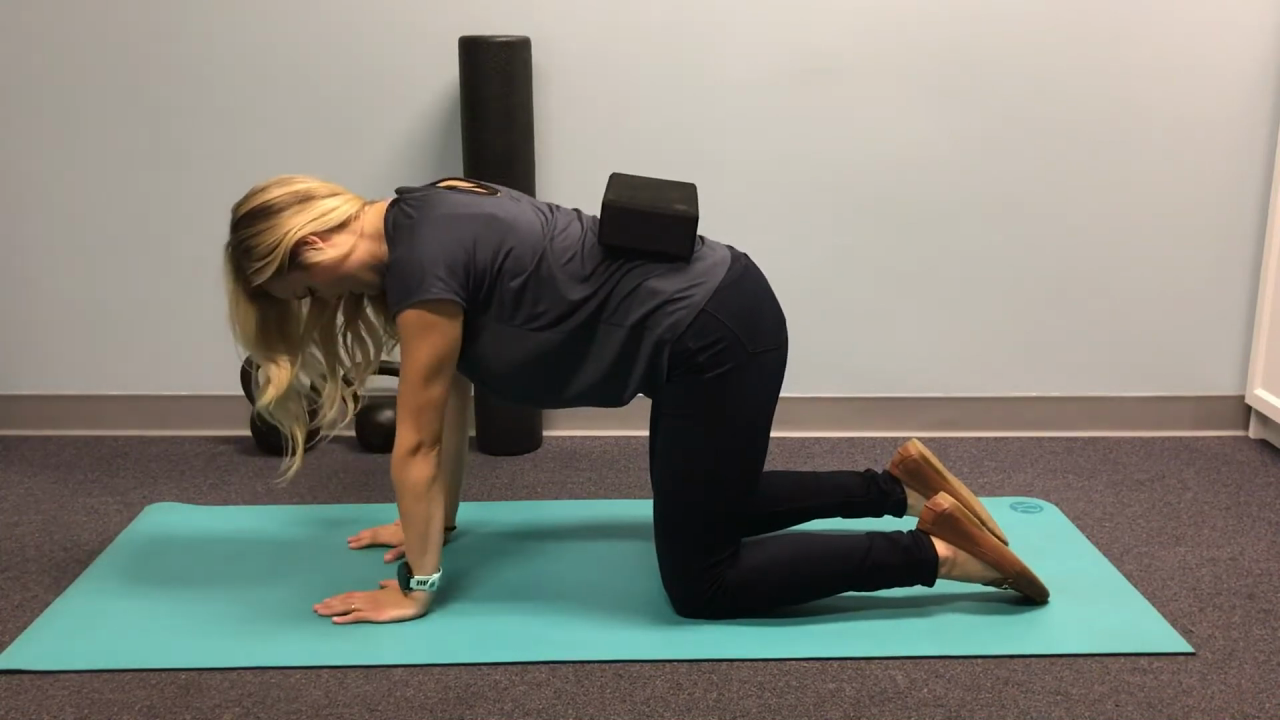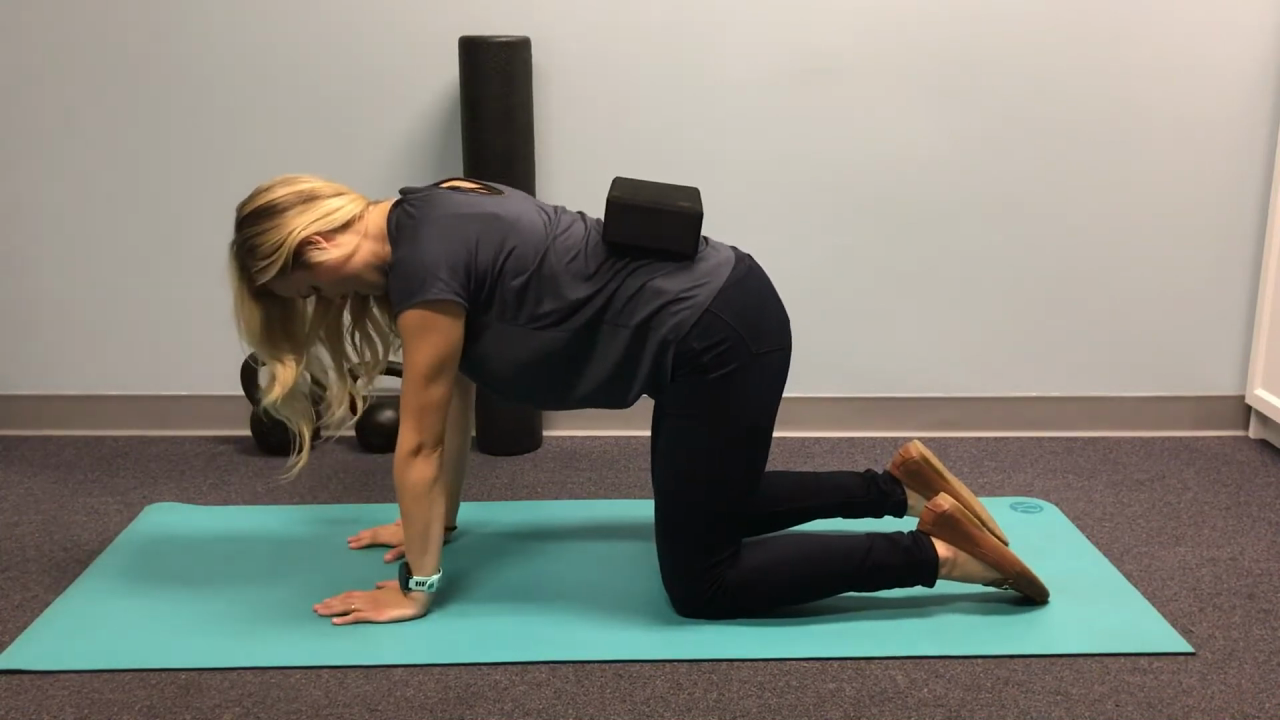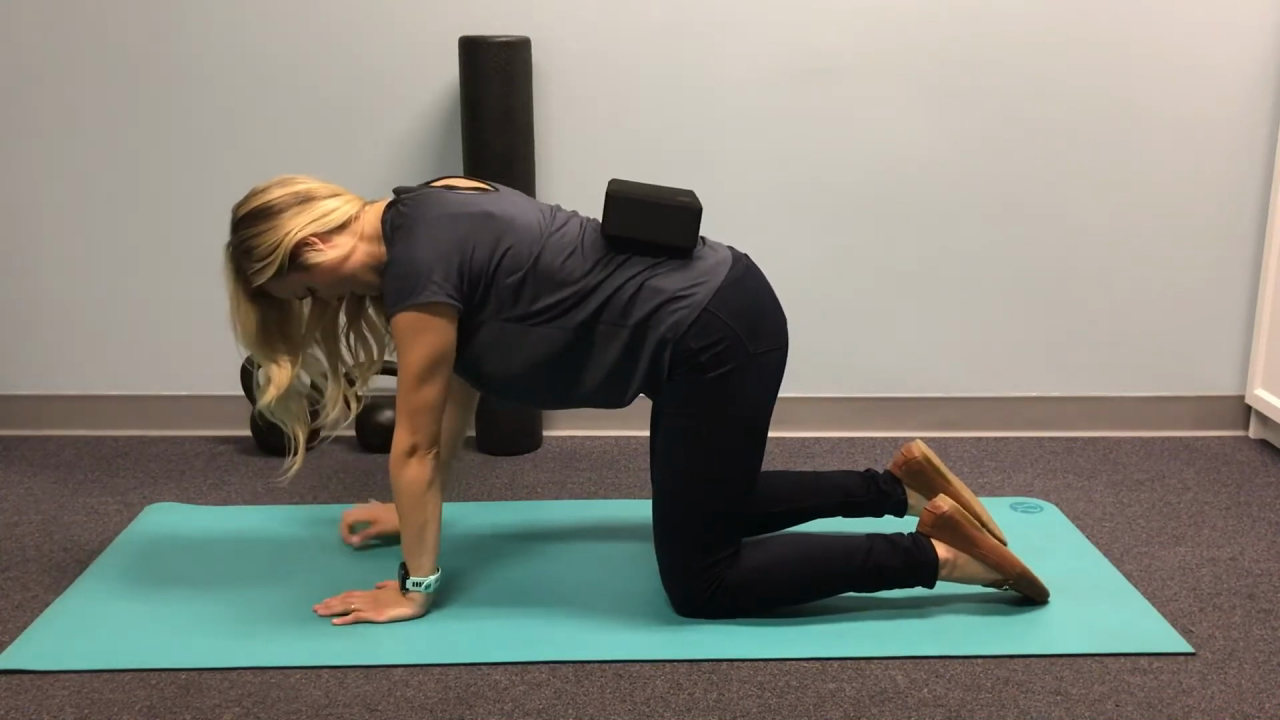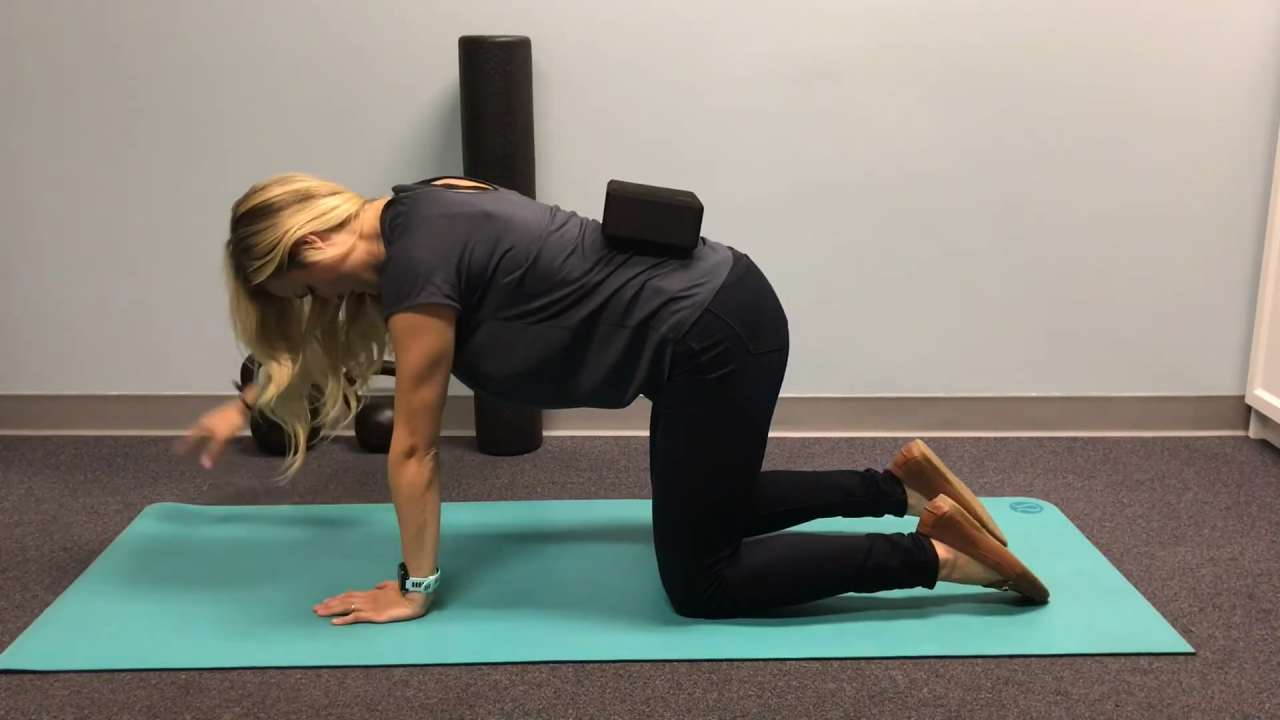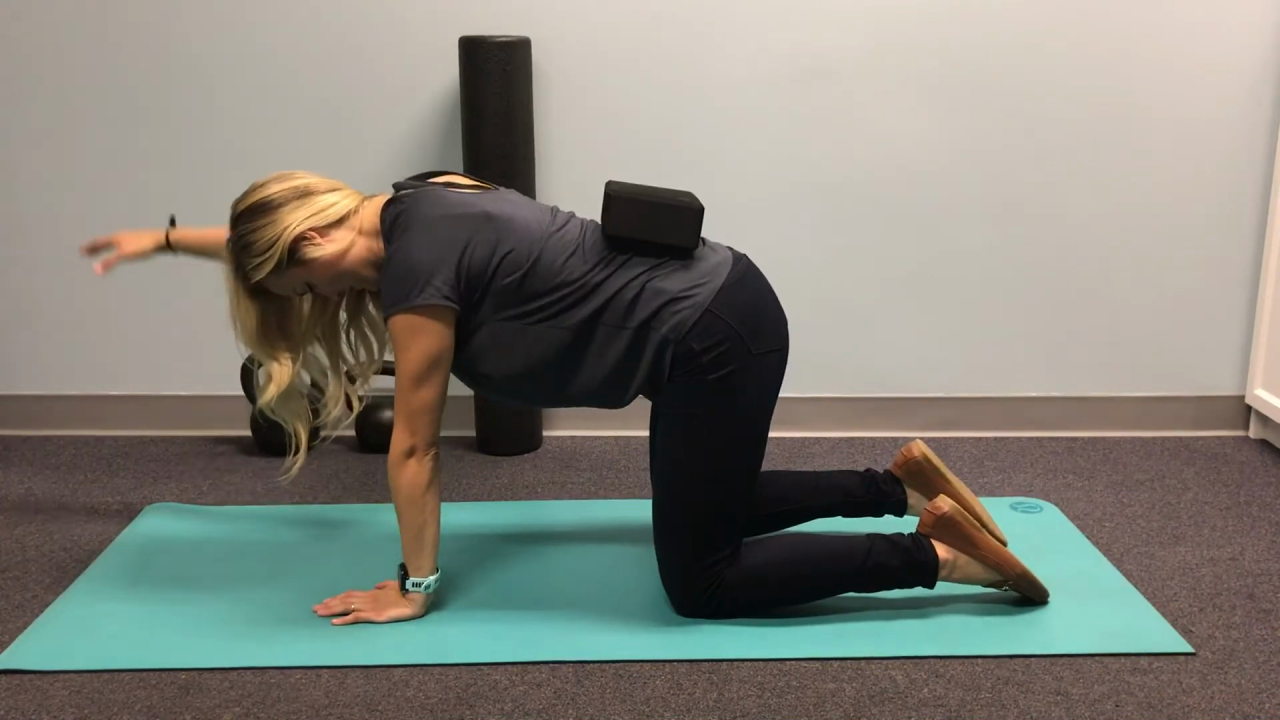
dt=0.4s
person 1, frame 1
left shoulder: (420, 261)
right shoulder: (421, 217)
left elbow: (418, 440)
right elbow: (449, 401)
left wrist: (416, 583)
right wrist: (435, 521)
left hip: (714, 335)
right hip: (717, 309)
left knee: (701, 578)
right knee: (713, 505)
left ankle: (940, 550)
right ankle: (898, 483)
person 1, frame 2
left shoulder: (423, 263)
right shoulder: (428, 217)
left elbow: (420, 440)
right elbow: (453, 401)
left wrist: (417, 584)
right wrist: (437, 521)
left hip: (718, 338)
right hip: (723, 310)
left knee: (701, 580)
right knee: (713, 506)
left ankle: (941, 552)
right ankle: (899, 486)
person 1, frame 3
left shoulder: (417, 264)
right shoulder: (422, 215)
left elbow: (415, 442)
right elbow: (453, 396)
left wrist: (413, 585)
right wrist: (406, 510)
left hip: (713, 338)
right hip: (721, 307)
left knee: (700, 580)
right knee: (712, 504)
left ankle: (941, 554)
right ankle: (902, 483)
person 1, frame 4
left shoulder: (414, 262)
right shoulder: (415, 215)
left elbow: (414, 446)
right elbow: (344, 334)
left wrist: (413, 587)
right wrist: (244, 404)
left hip: (712, 341)
right hip: (724, 308)
left knee: (701, 580)
right knee: (715, 505)
left ankle: (939, 552)
right ankle: (900, 483)
person 1, frame 5
left shoulder: (414, 265)
right shoulder: (410, 211)
left elbow: (414, 446)
right elbow: (274, 230)
left wrist: (413, 587)
right wrist: (165, 237)
left hip: (712, 341)
right hip: (722, 308)
left knee: (701, 580)
right knee: (710, 505)
left ankle: (934, 553)
right ankle: (902, 484)
